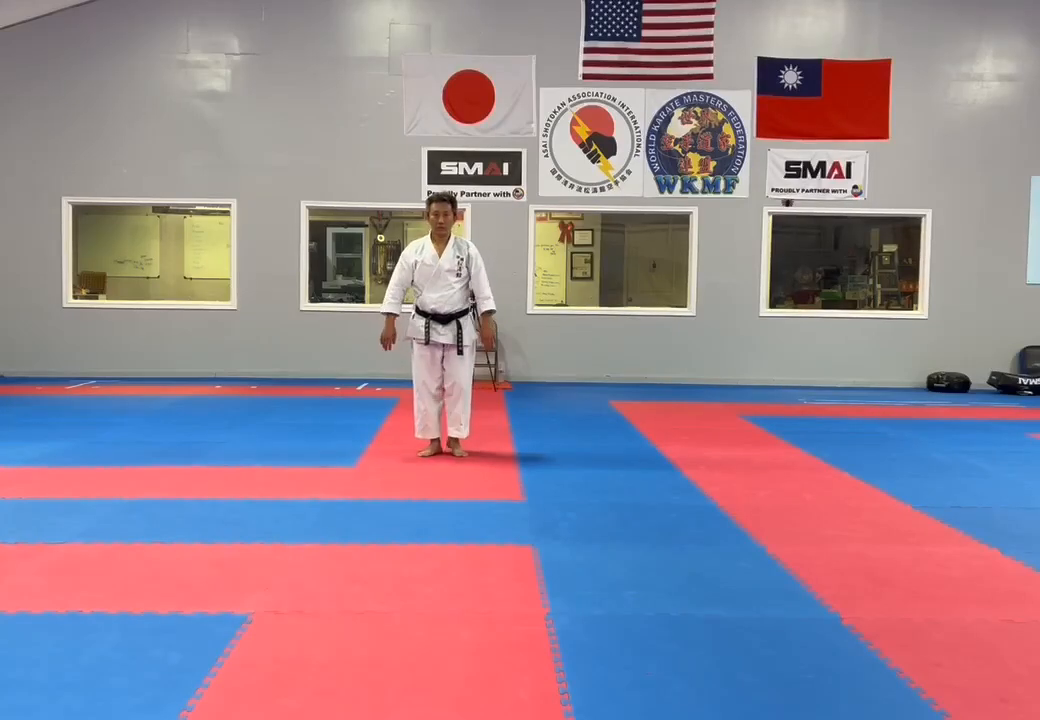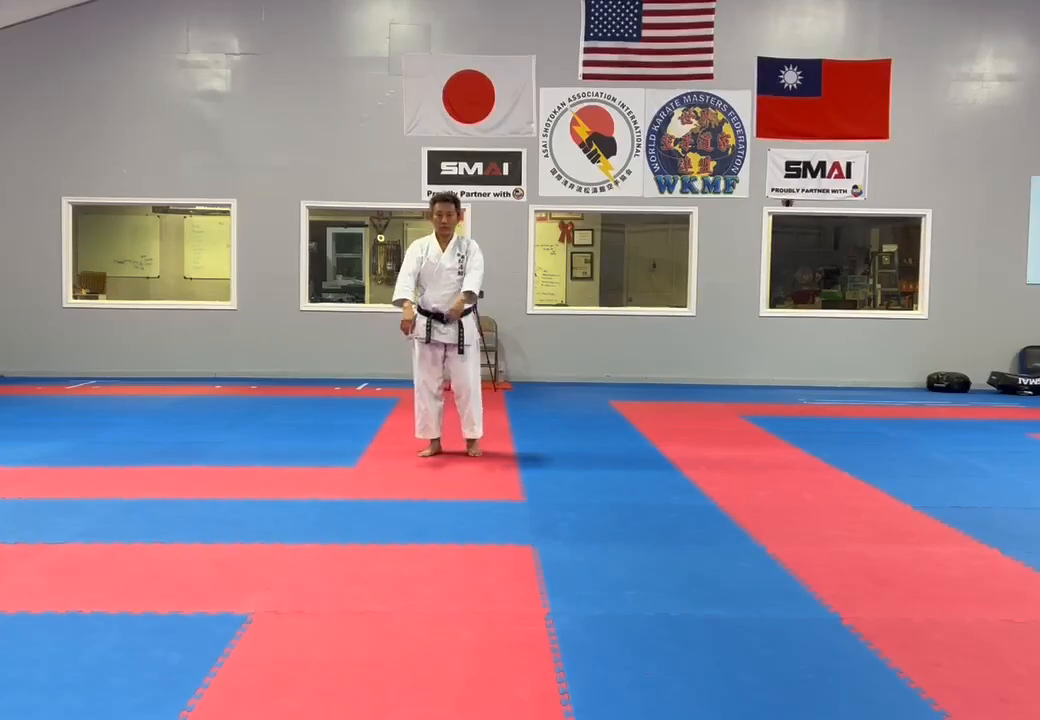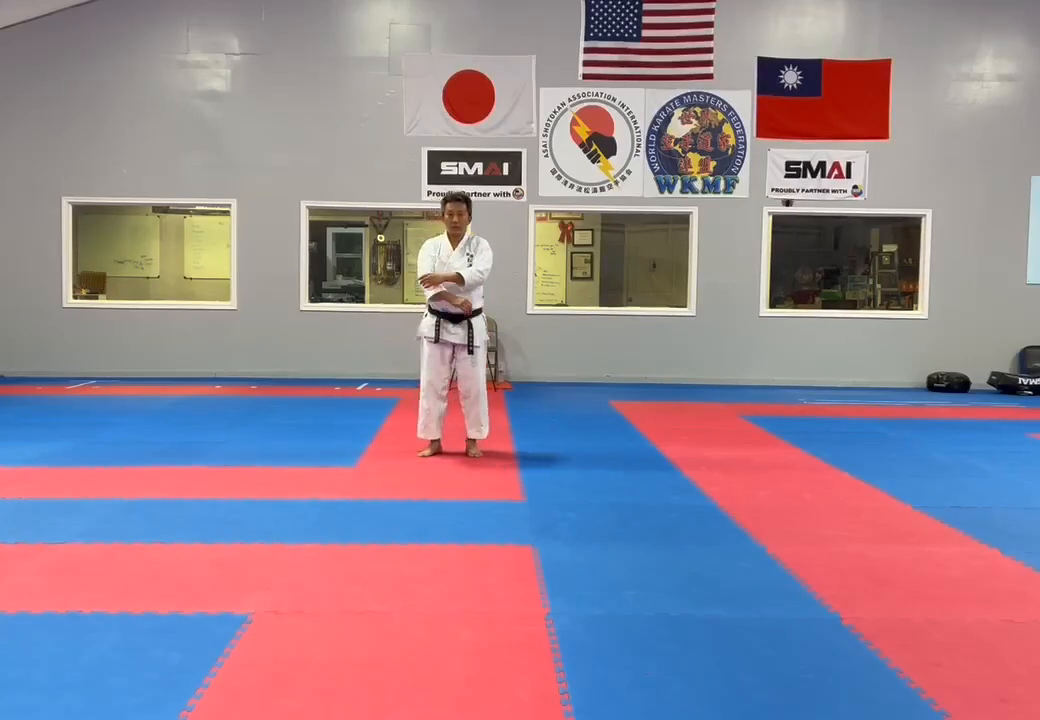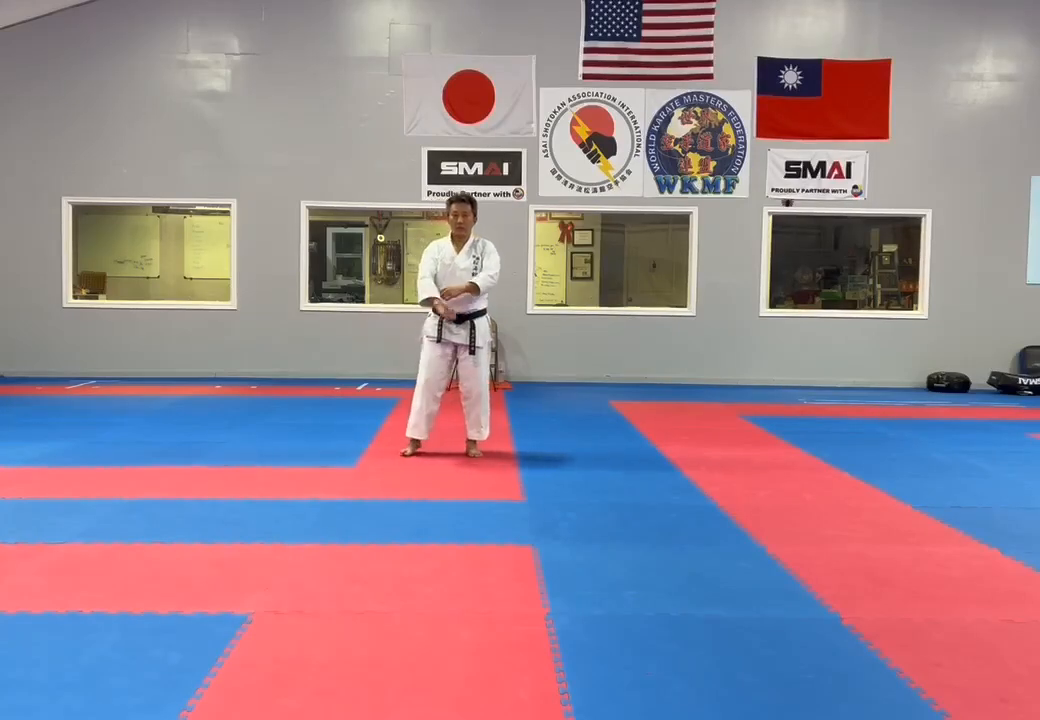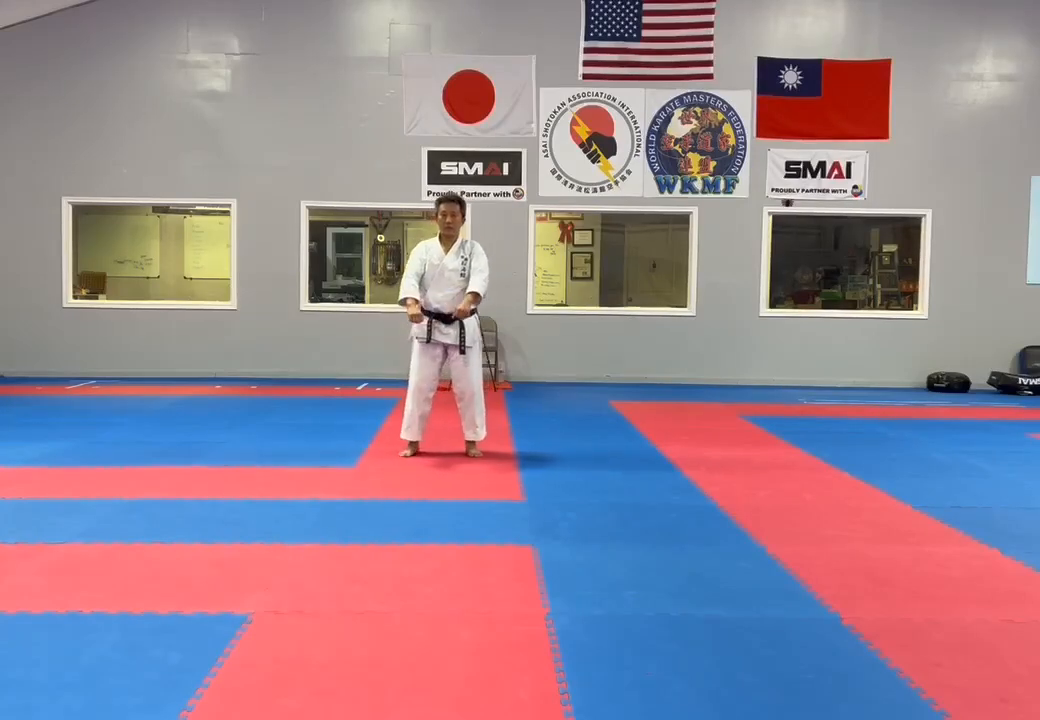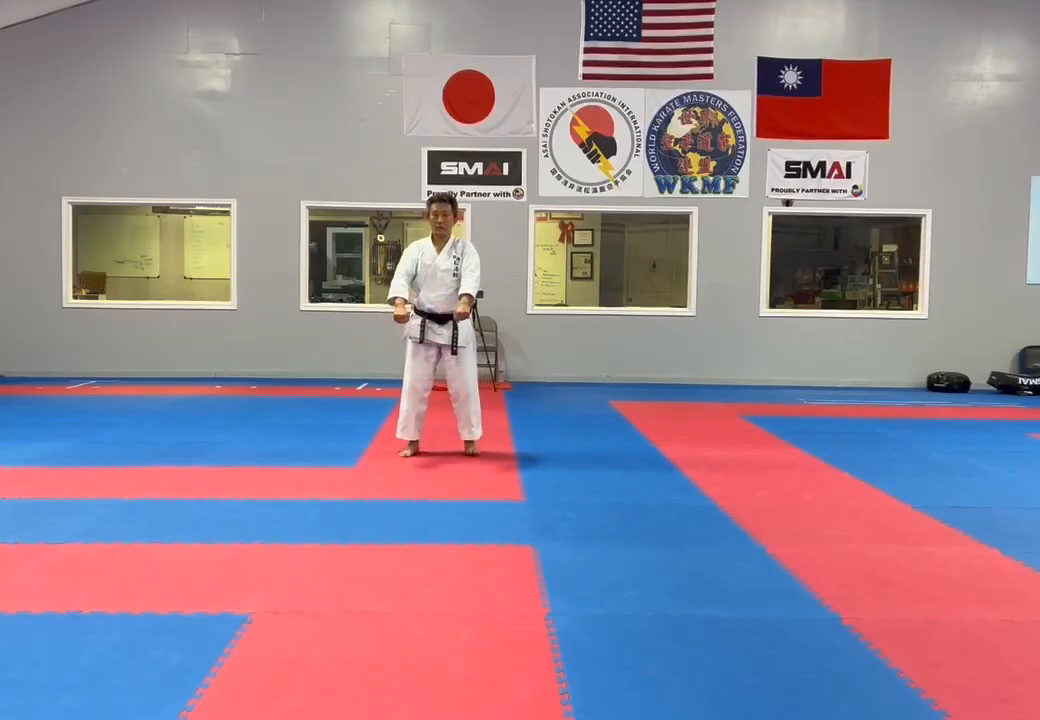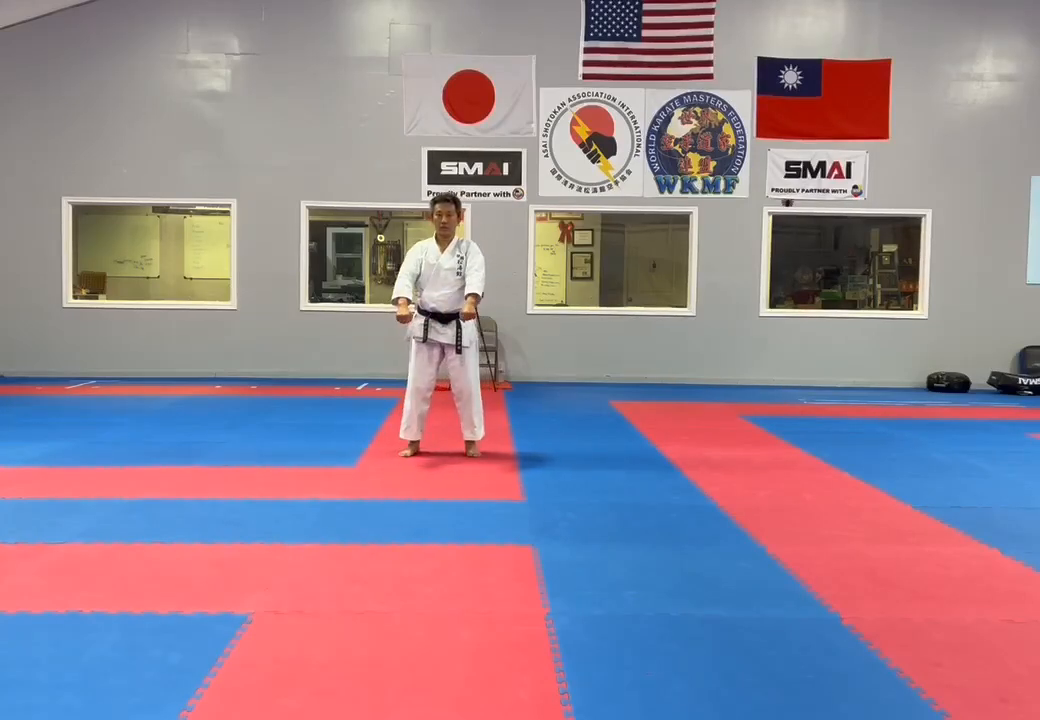
dt=0.3s
person 1, frame 1
left shoulder: (467, 249)
right shoulder: (414, 250)
left elbow: (481, 286)
right elbow: (397, 285)
left wrist: (487, 322)
right wrist: (389, 323)
left hip: (460, 326)
right hip: (425, 326)
left knee: (459, 384)
right knee: (426, 385)
left ankle: (455, 438)
right ankle: (433, 440)
person 1, frame 2
left shoulder: (469, 247)
right shoulder: (419, 247)
left elbow: (474, 277)
right elbow: (406, 278)
left wrist: (461, 302)
right wrist: (407, 309)
left hip: (462, 326)
right hip: (427, 325)
left knee: (467, 384)
right knee: (427, 385)
left ankle: (472, 438)
right ankle: (433, 440)
person 1, frame 3
left shoulder: (480, 245)
right shoulder: (431, 246)
left elbow: (478, 273)
right elbow: (426, 279)
left wrist: (444, 277)
right wrist: (454, 300)
left hip: (470, 326)
right hip: (437, 324)
left knee: (473, 385)
right knee: (433, 384)
left ankle: (473, 440)
right ankle: (434, 440)
person 1, frame 4
left shoulder: (486, 248)
right shoulder: (435, 248)
left elbow: (490, 277)
right elbow: (425, 281)
left wrist: (461, 289)
right wrist: (438, 305)
left hip: (474, 326)
right hip: (439, 326)
left knee: (475, 386)
right knee: (429, 382)
left ankle: (473, 440)
right ankle: (415, 438)
person 1, frame 5
left shoulder: (473, 250)
right shoulder: (423, 249)
left elbow: (479, 279)
right elbow: (410, 279)
left wrist: (468, 302)
right wrist: (412, 305)
left hip: (463, 326)
right hip: (429, 325)
left knee: (469, 386)
right knee: (420, 385)
left ankle: (472, 440)
right ankle: (413, 441)
person 1, frame 6
left shoulder: (466, 249)
right shoulder: (415, 249)
left elbow: (471, 279)
right elbow: (401, 278)
left wrist: (465, 304)
right wrist: (400, 305)
left hip: (456, 326)
right hip: (422, 325)
left knee: (464, 386)
right knee: (415, 385)
left ankle: (470, 439)
right ankle: (412, 441)
person 1, frame 7
left shoulder: (469, 249)
right shoulder: (420, 250)
left elbow: (475, 278)
right elbow: (405, 278)
left wrist: (470, 303)
right wrist: (403, 305)
left hip: (459, 326)
right hip: (426, 325)
left knee: (466, 385)
right knee: (419, 385)
left ankle: (471, 440)
right ankle: (413, 441)
